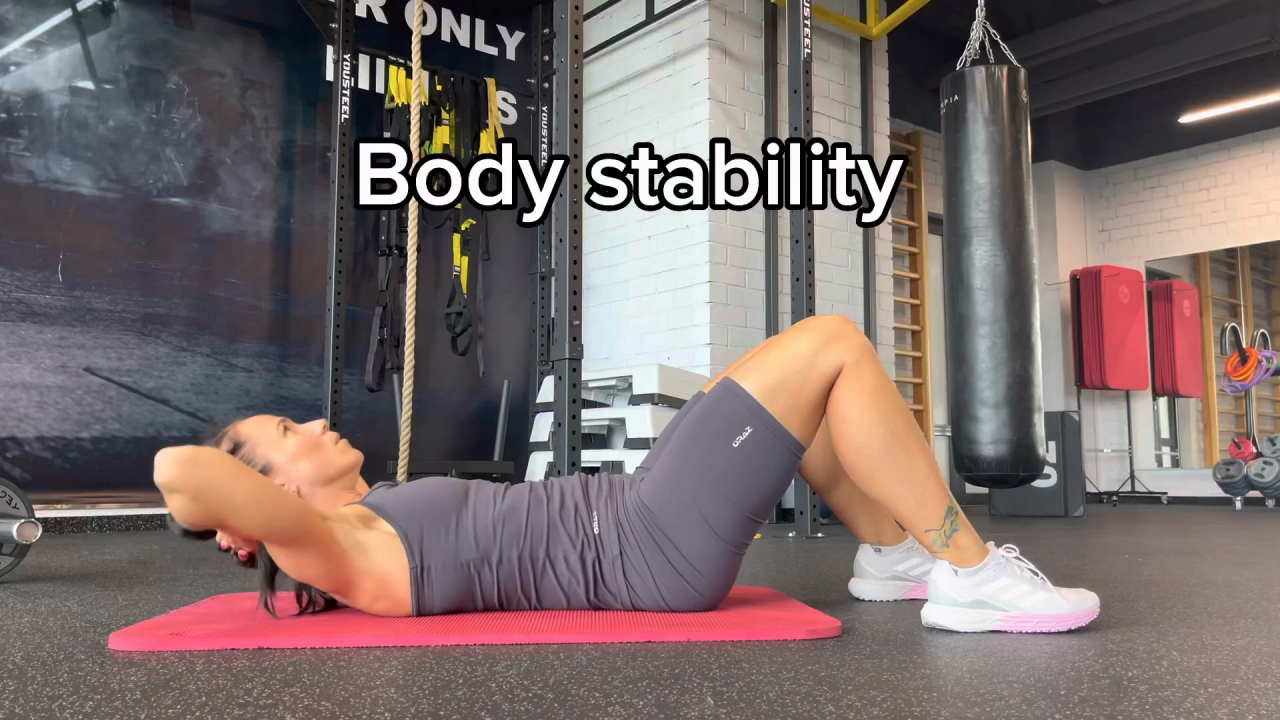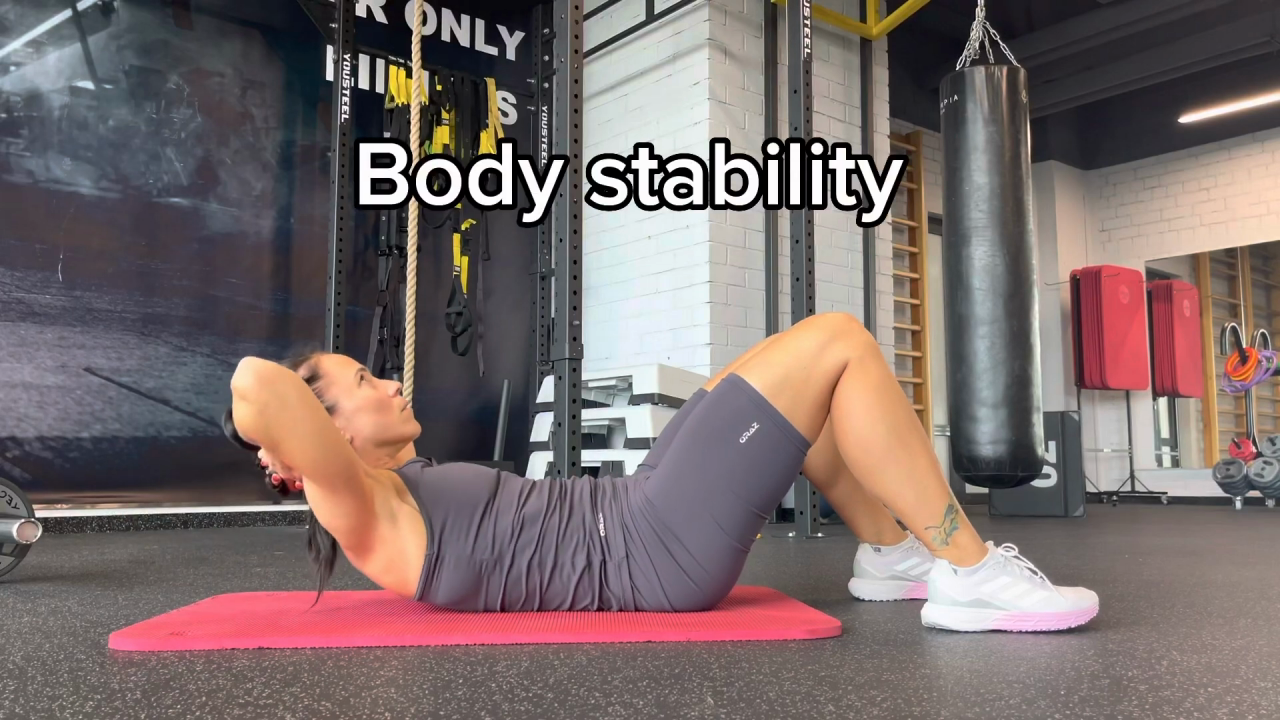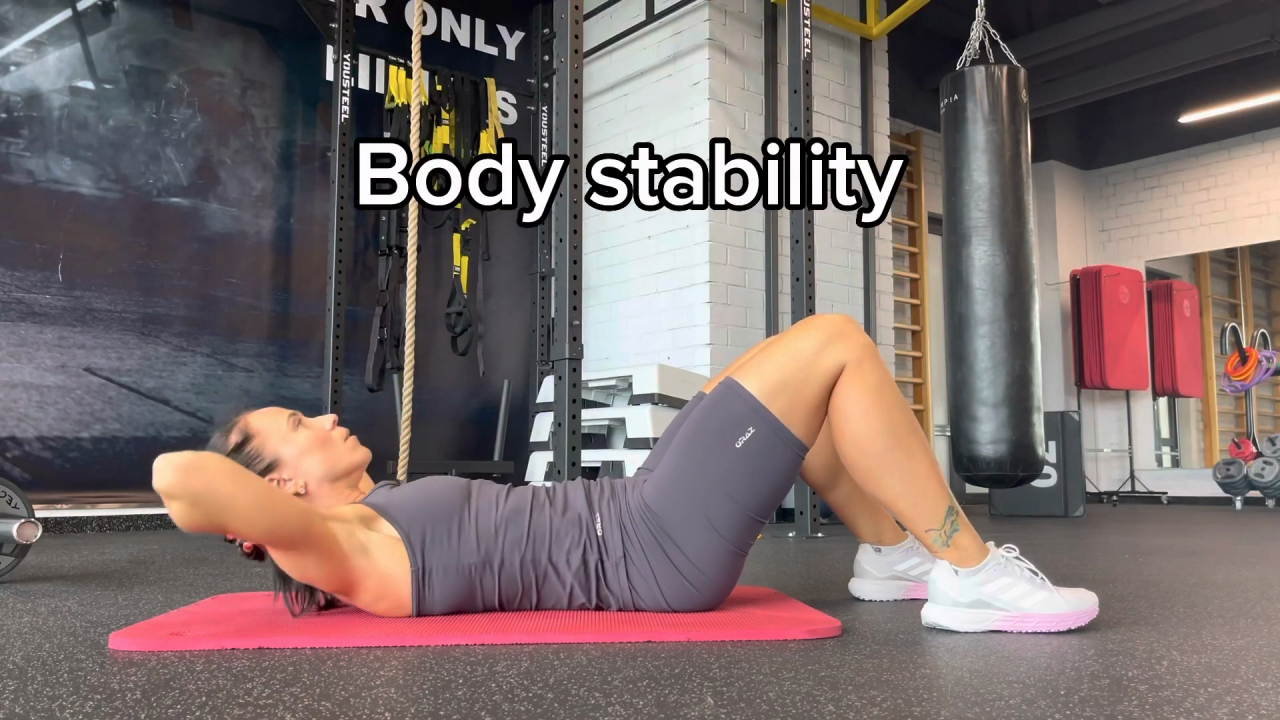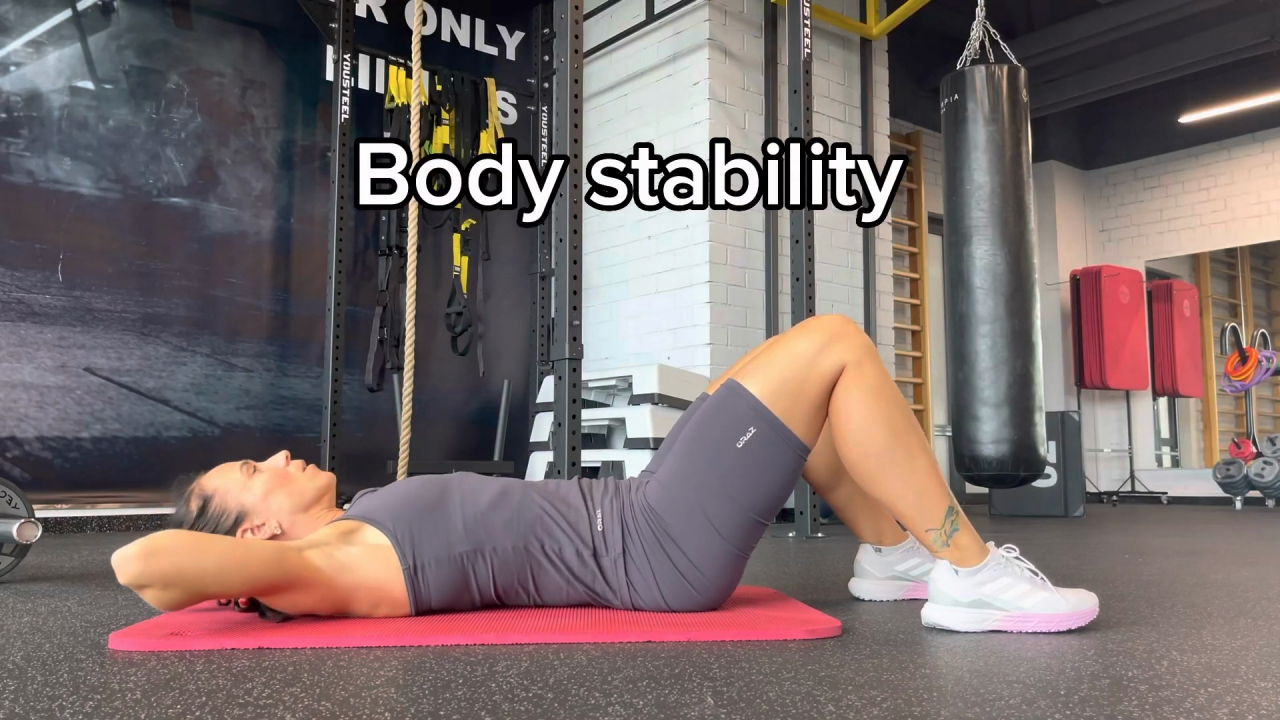
dt=0.5s
person 1, frame 1
left shoulder: (368, 524)
right shoulder: (347, 552)
right elbow: (179, 473)
right wrist: (232, 512)
left hip: (633, 522)
right hip: (656, 553)
left knee: (811, 373)
right knee: (836, 346)
left ankle: (890, 555)
right ankle: (971, 576)
person 1, frame 2
left shoulder: (398, 494)
right shoulder: (370, 515)
right elbow: (257, 383)
right wrist: (288, 446)
left hip: (636, 517)
right hip: (656, 554)
left knee: (813, 378)
right knee: (840, 343)
left ankle: (891, 555)
right ankle: (970, 575)
person 1, frame 3
left shoulder: (371, 521)
right shoulder: (346, 548)
right elbow: (174, 478)
right wrist: (240, 498)
left hip: (635, 520)
right hip: (657, 552)
left knee: (806, 374)
right knee: (836, 343)
left ankle: (891, 556)
right ankle: (973, 576)
person 1, frame 4
left shoulder: (354, 533)
right shoulder: (335, 570)
right elbow: (140, 563)
right wrist: (210, 557)
left hip: (634, 514)
right hip: (660, 550)
left knee: (810, 375)
right knee: (837, 344)
left ankle: (892, 555)
right ankle: (971, 575)
